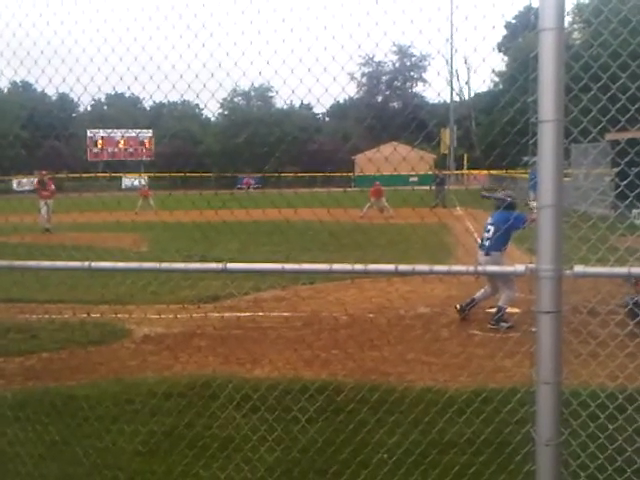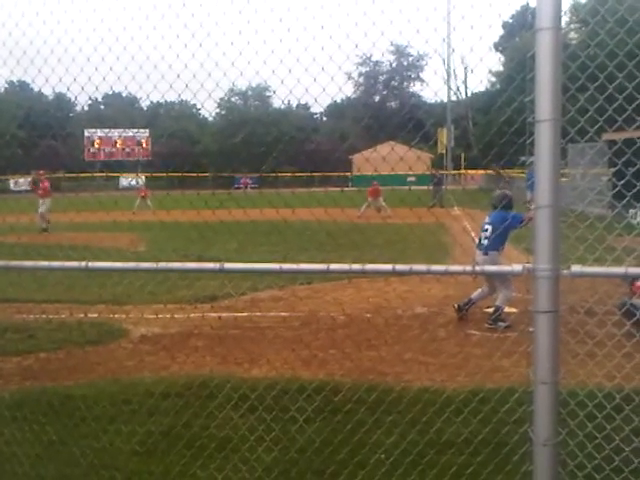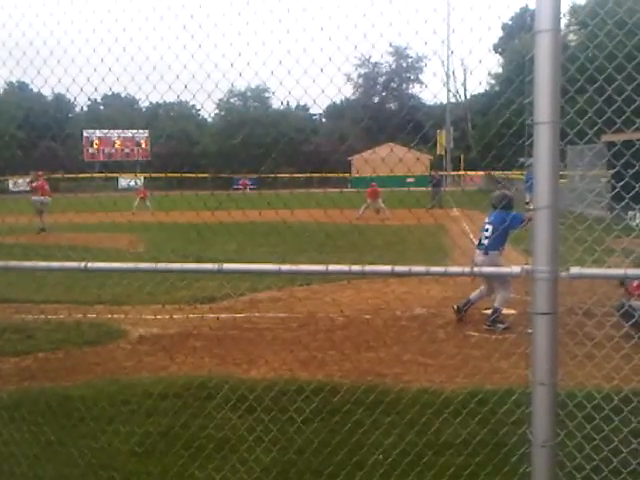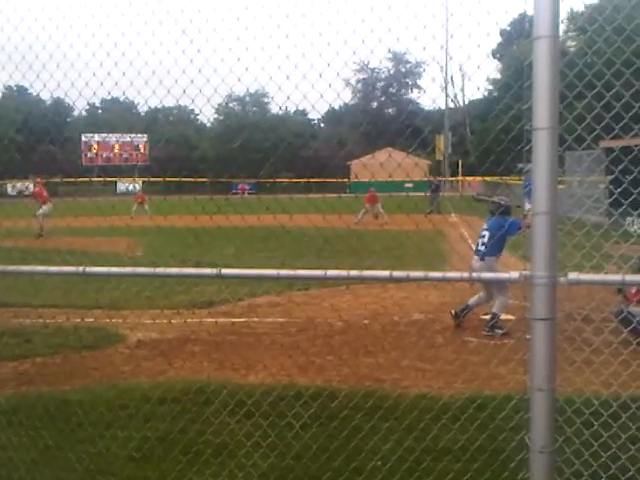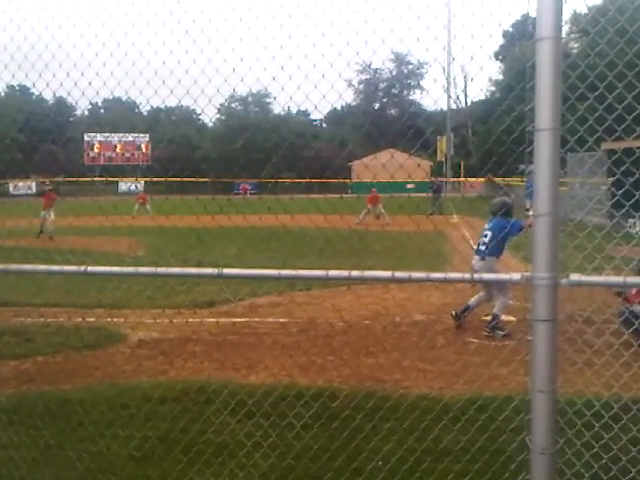
dt=0.3s
person 1, frame 1
left shoulder: (495, 216)
right shoulder: (508, 216)
left elbow: (522, 220)
right elbow: (531, 219)
left wrist: (530, 215)
left hip: (483, 256)
right hip: (493, 257)
left knee: (494, 287)
right knee: (509, 287)
left ankle: (464, 307)
right ankle: (497, 319)
person 1, frame 2
left shoulder: (492, 215)
right shoulder: (505, 216)
left elbow: (518, 221)
right elbow: (528, 217)
left hip: (480, 255)
right hip: (490, 257)
left knee: (491, 286)
right knee: (506, 286)
left ankle: (462, 307)
right ankle: (494, 319)
person 1, frame 3
left shoulder: (492, 215)
right shoulder: (506, 216)
left elbow: (517, 222)
right elbow: (529, 217)
left wrist: (526, 213)
left hip: (479, 256)
right hip: (490, 257)
left knee: (490, 287)
right knee: (504, 287)
left ankle: (461, 308)
right ankle: (492, 321)
person 1, frame 4
left shoulder: (491, 221)
right shoulder: (503, 222)
left elbow: (515, 226)
right elbow: (526, 224)
left wrist: (523, 220)
left hip: (477, 261)
right hip: (487, 263)
left knee: (488, 293)
right knee: (503, 292)
left ankle: (459, 313)
right ankle: (491, 326)
person 1, frame 5
left shoulder: (492, 221)
right shoulder: (505, 222)
left elbow: (516, 227)
right elbow: (527, 225)
right wrist: (532, 216)
left hip: (477, 261)
right hip: (487, 262)
left knee: (488, 293)
right knee: (503, 293)
left ankle: (460, 314)
right ankle: (492, 326)
